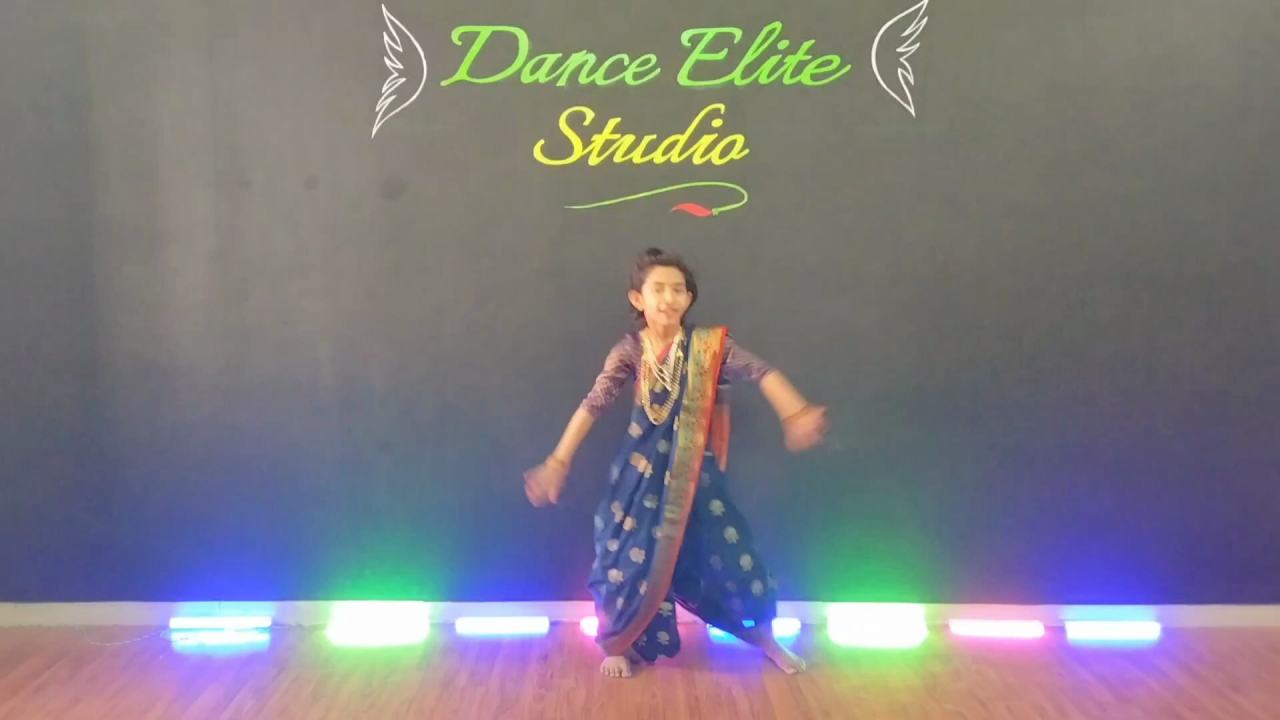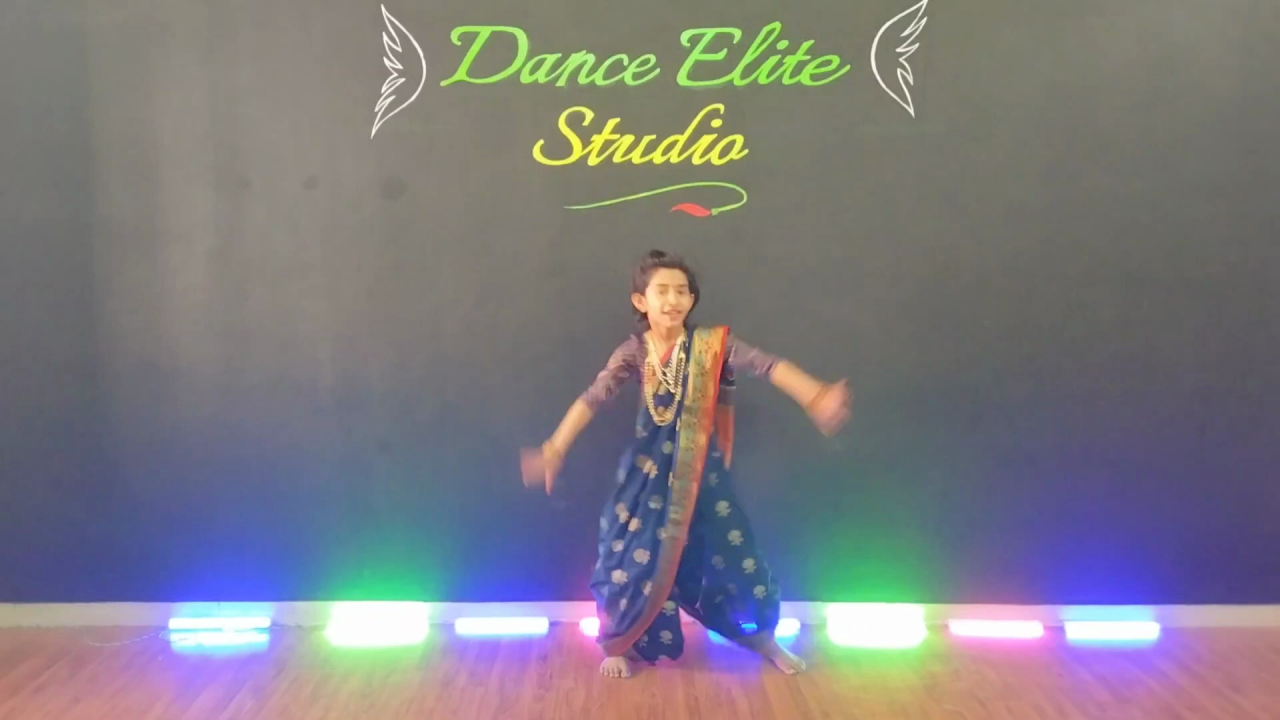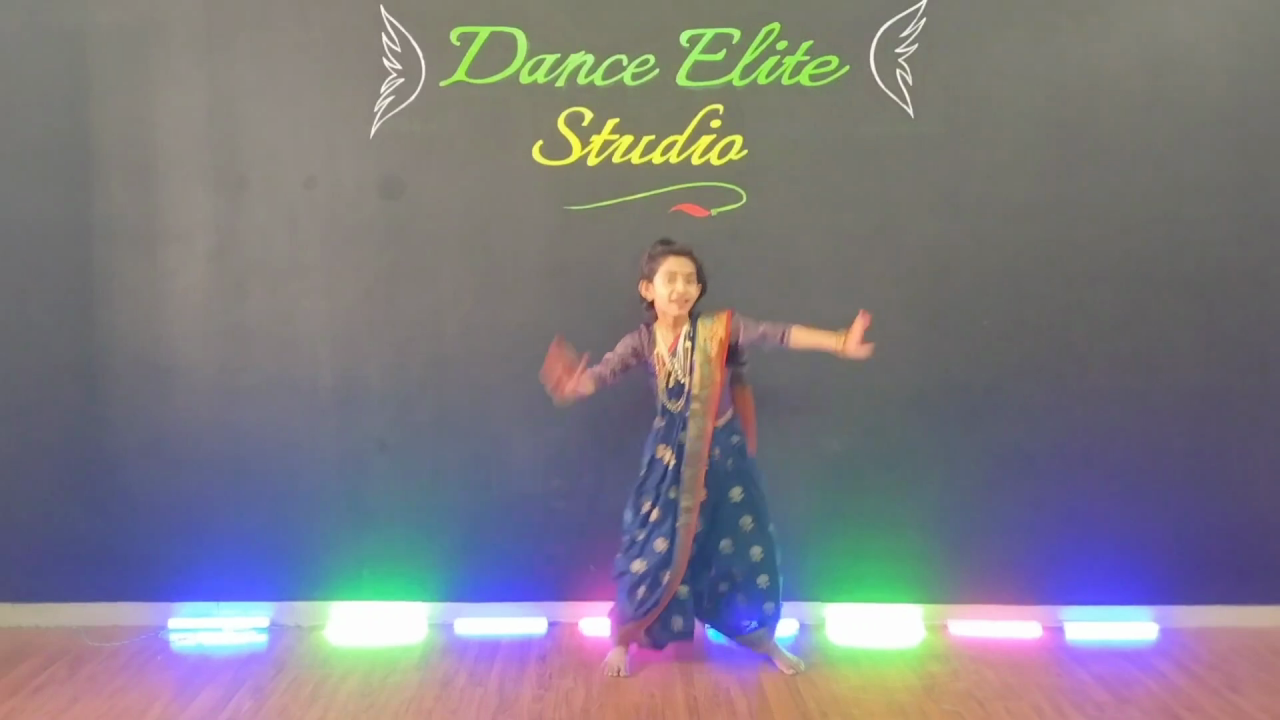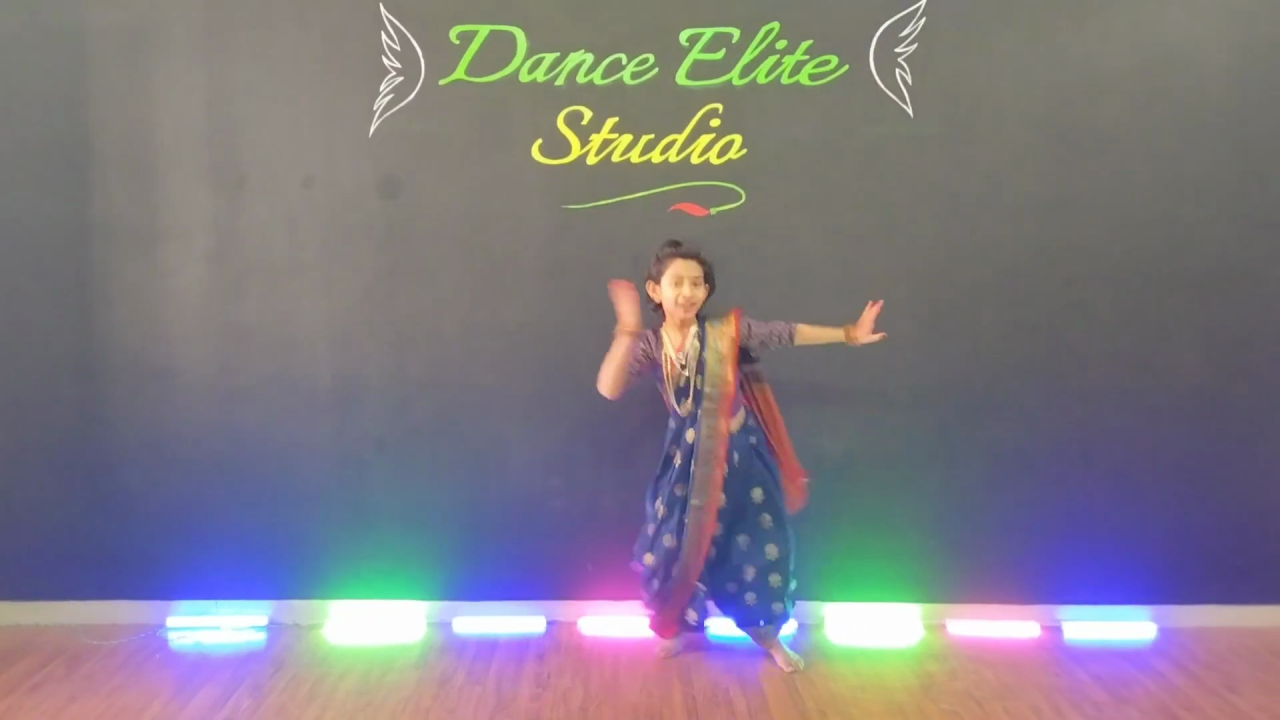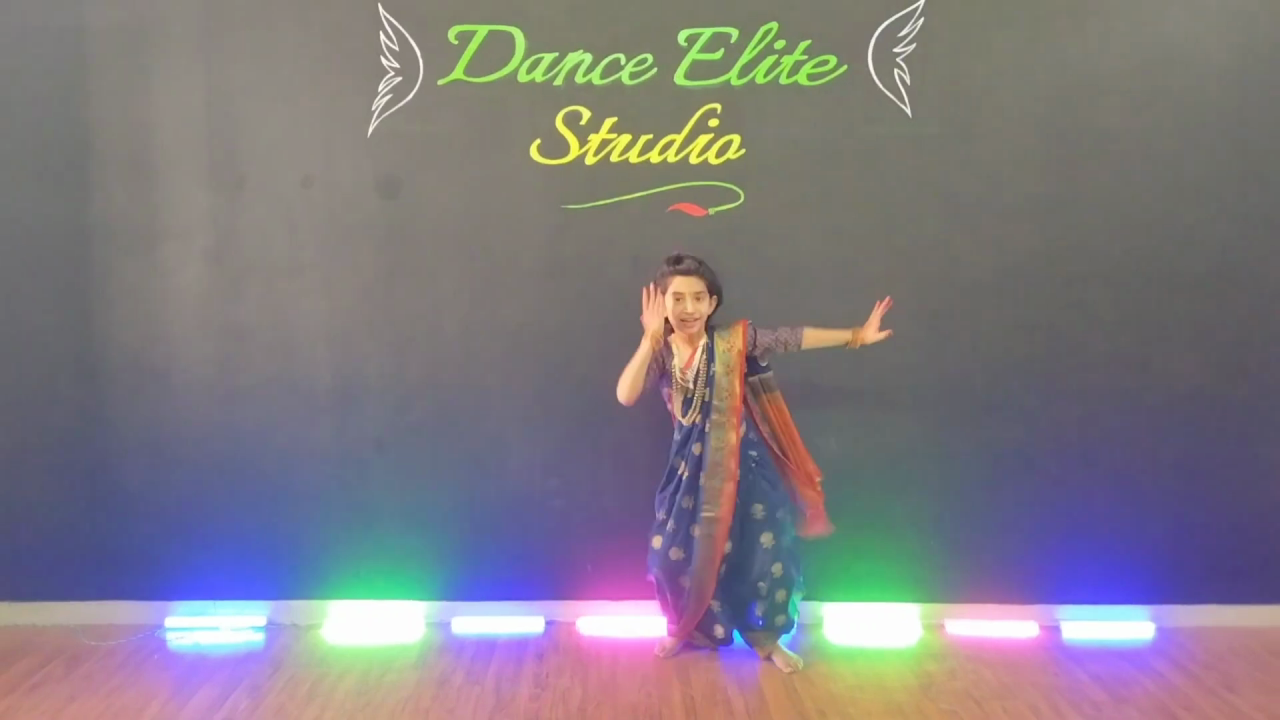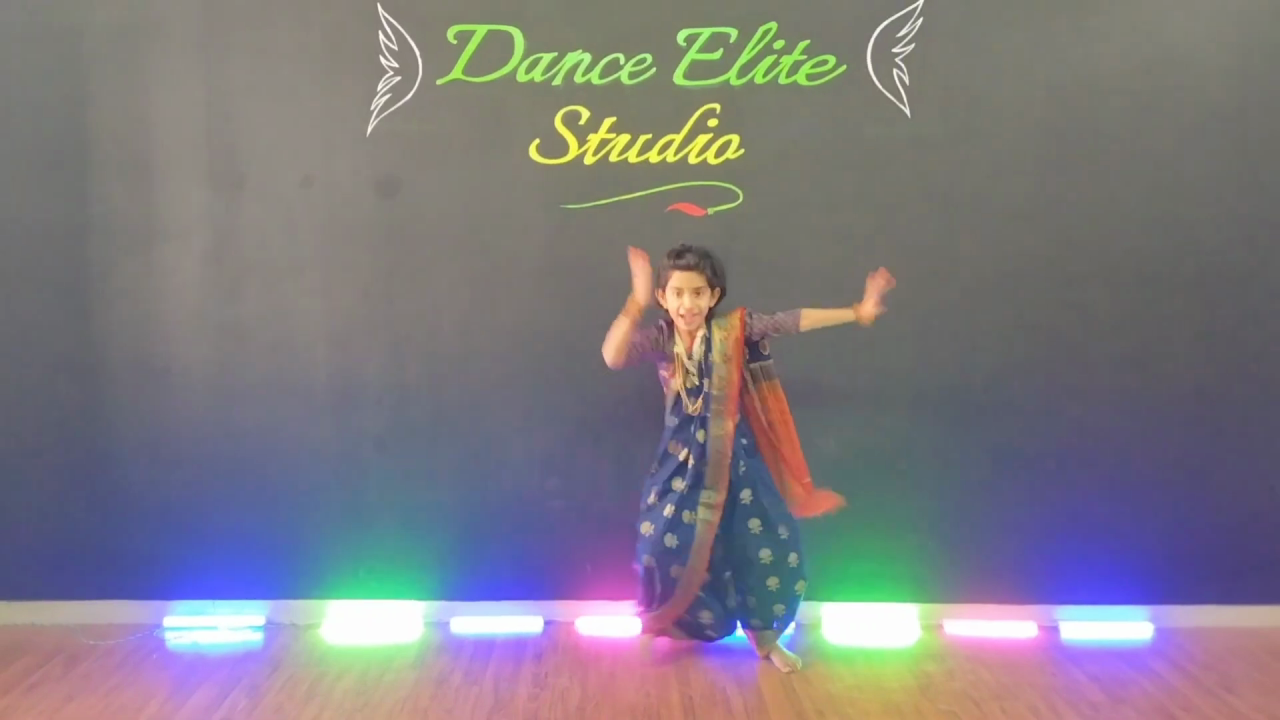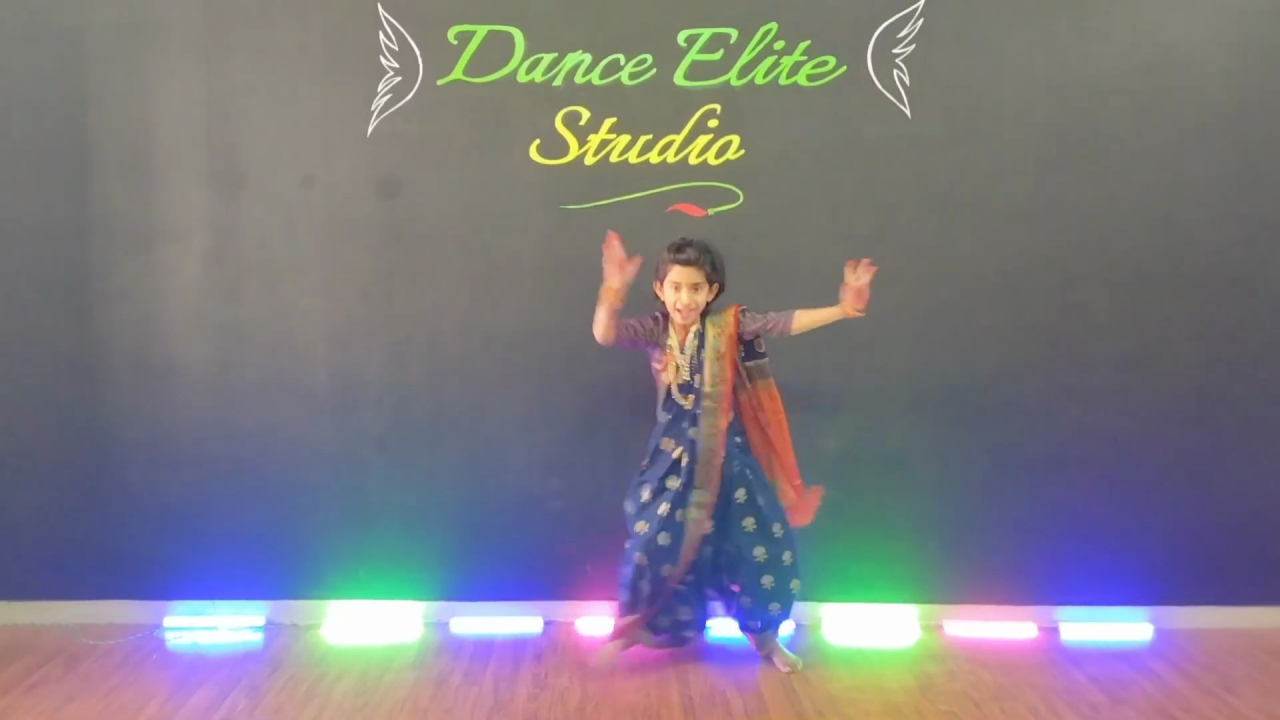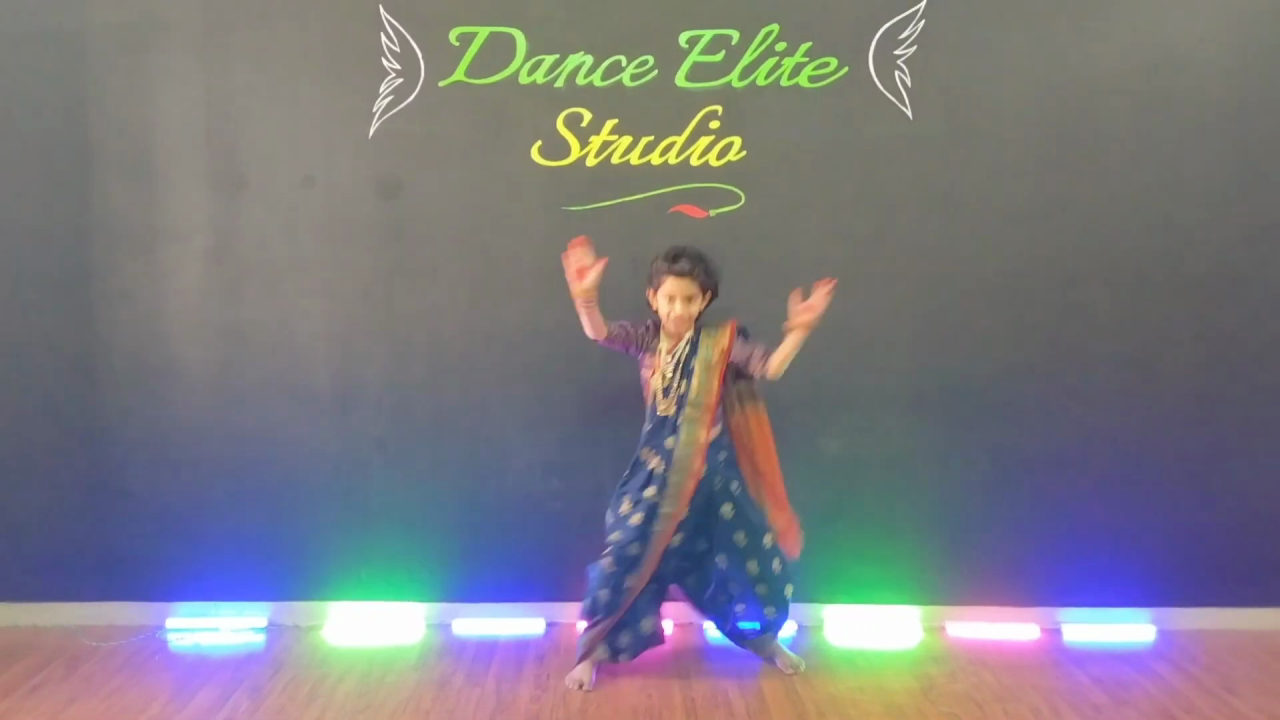
dt=0.1s
person 1, frame 1
left shoulder: (710, 345)
right shoulder: (629, 350)
left elbow: (762, 373)
right elbow: (592, 405)
left wrist: (795, 413)
right wrist: (558, 461)
left hip: (696, 470)
right hip: (644, 471)
left knee: (732, 552)
right knee: (628, 557)
left ankle: (762, 636)
right ankle: (619, 643)
person 1, frame 2
left shoulder: (713, 344)
right shoulder: (633, 352)
left elbow: (770, 366)
right elbow: (591, 400)
left wrist: (817, 398)
right wrist: (553, 450)
left hip: (703, 470)
right hip: (650, 471)
left knee: (735, 553)
right knee: (632, 559)
left ankle: (763, 639)
right ankle: (620, 644)
person 1, frame 3
left shoulder: (720, 328)
right shoulder: (640, 341)
left elbow: (778, 334)
right elbow: (591, 380)
left wrist: (840, 343)
right wrist: (570, 380)
left hip: (721, 458)
right hip: (667, 460)
left knee: (748, 545)
right knee: (651, 547)
left ankle: (761, 637)
right ankle: (625, 639)
person 1, frame 4
left shoulder: (731, 329)
right shoulder: (649, 346)
left elbow: (787, 333)
right elbow: (609, 388)
left wrist: (851, 334)
right wrist: (628, 330)
left hip: (739, 454)
right hip: (687, 456)
left knee: (762, 542)
right knee: (672, 544)
left ankle: (767, 634)
right ankle: (671, 627)
person 1, frame 5
left shoulder: (737, 341)
right shoulder: (660, 355)
left elbow: (795, 339)
right elbow: (626, 395)
left wrist: (857, 336)
right wrist: (650, 338)
left hip: (744, 468)
right hip: (690, 472)
left knee: (765, 554)
right knee: (678, 552)
left ankle: (765, 638)
right ankle: (688, 627)
person 1, frame 6
left shoulder: (734, 329)
right shoulder: (654, 338)
left elbow: (792, 321)
right elbow: (613, 356)
left wrist: (857, 312)
right wrist: (636, 302)
left hip: (734, 457)
right hip: (683, 459)
left knee: (764, 543)
right knee: (666, 540)
left ankle: (765, 635)
right ankle: (668, 621)
person 1, frame 7
left shoulder: (731, 325)
right shoulder: (652, 330)
left elbow: (785, 323)
right elbow: (604, 335)
left wrist: (843, 307)
right wrist: (613, 291)
left hip: (728, 456)
right hip: (674, 458)
left knee: (757, 544)
right knee: (658, 542)
left ankle: (764, 635)
right ankle: (633, 627)
person 1, frame 8
left shoulder: (721, 341)
right shoulder: (643, 338)
left elbow: (769, 366)
right elbow: (598, 331)
left wrist: (800, 326)
right wrist: (584, 295)
left hip: (711, 468)
right hip: (656, 468)
left knee: (748, 553)
right knee: (627, 554)
left ankle: (763, 639)
right ankle: (594, 650)
